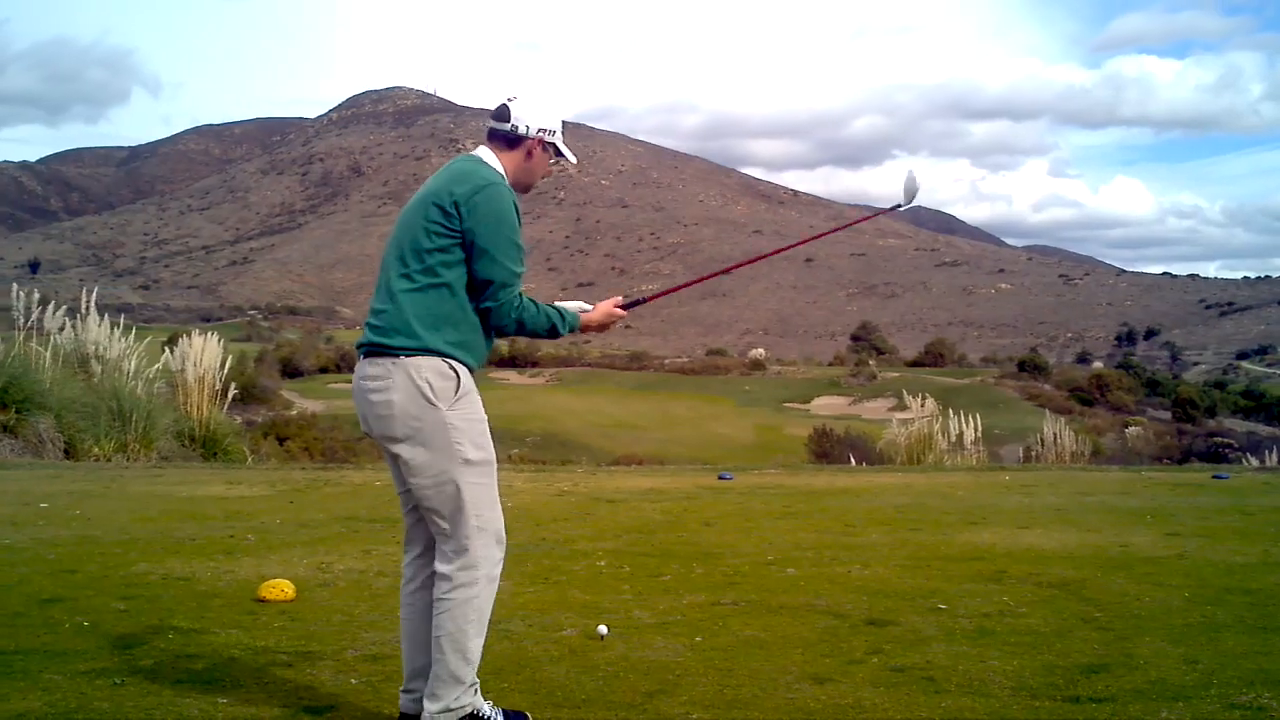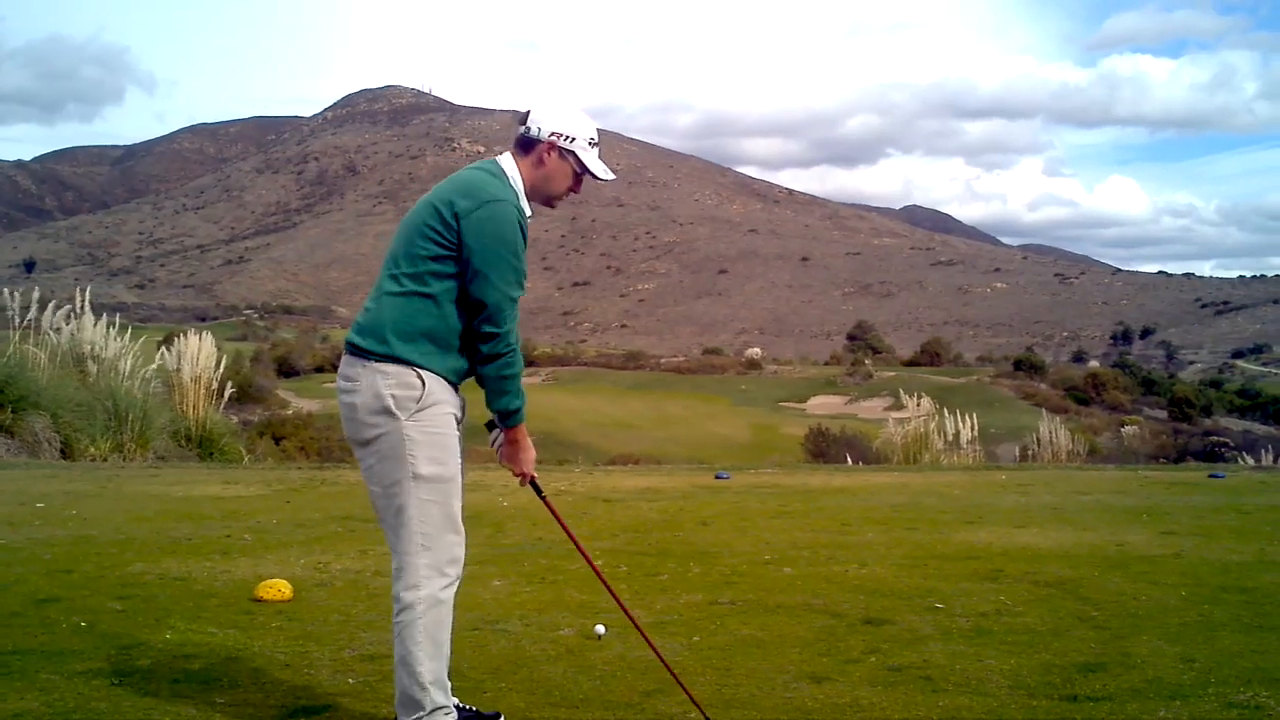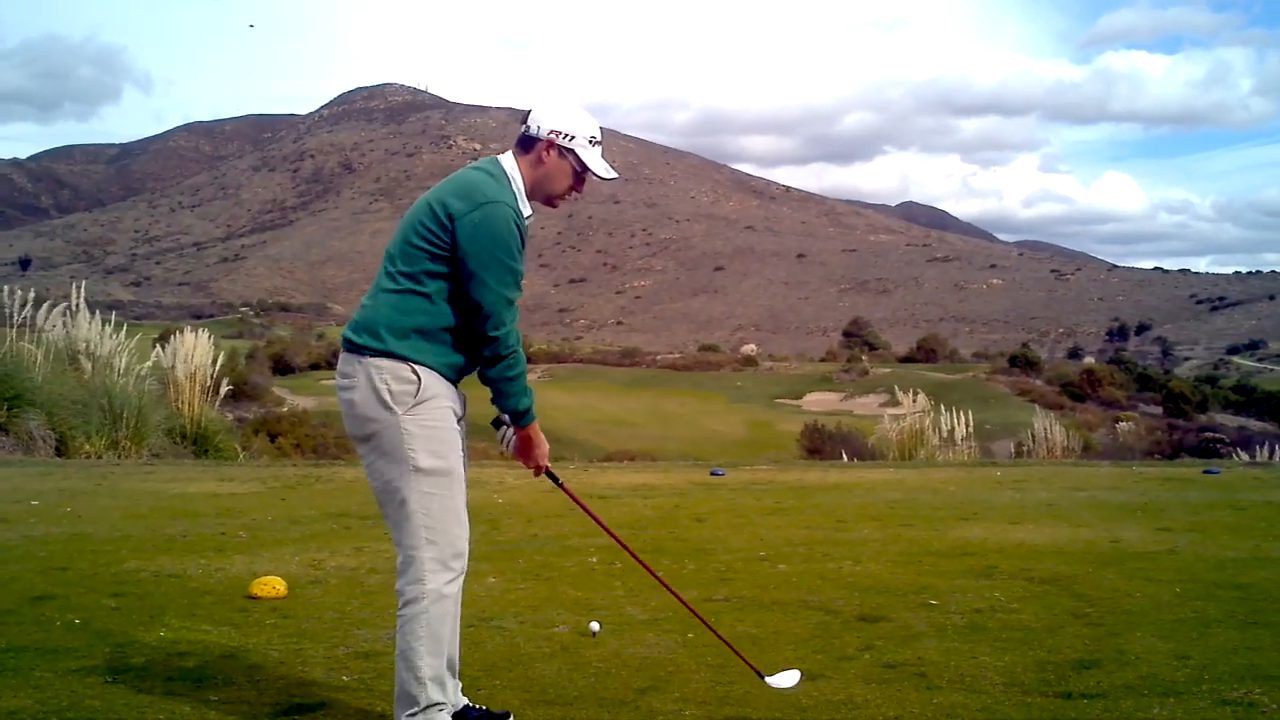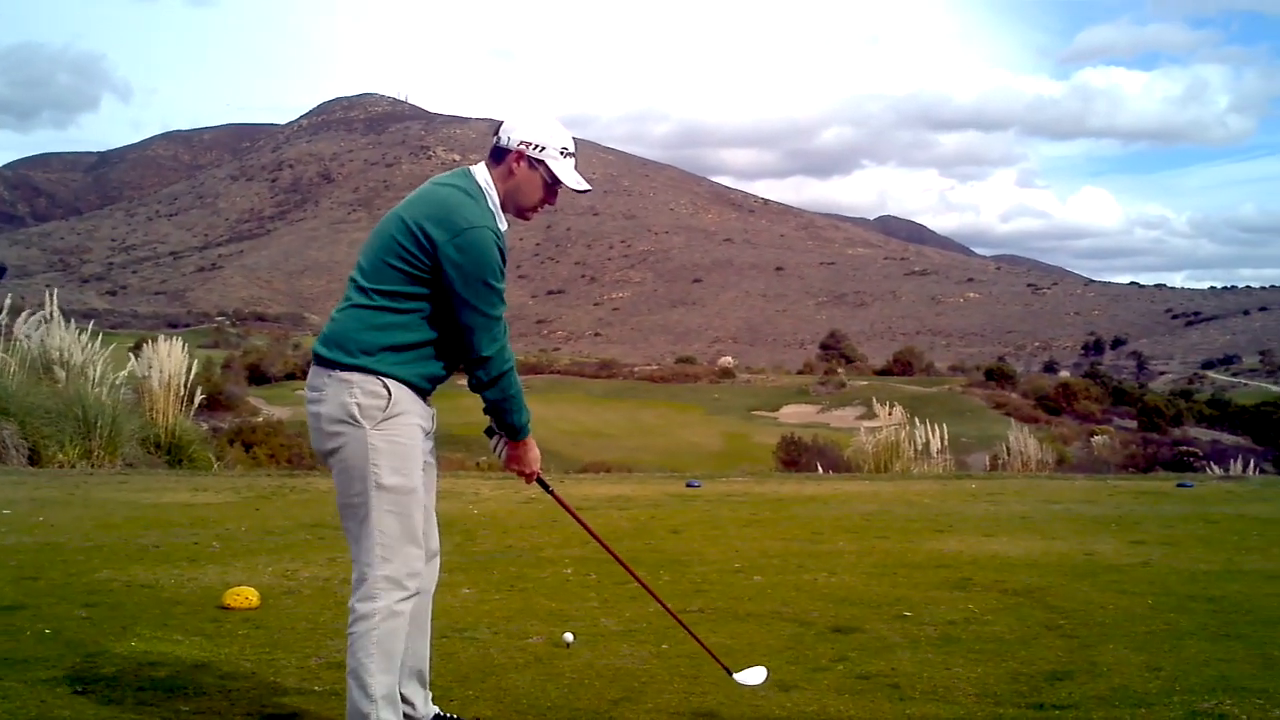
dt=0.4s
person 1, frame 1
left shoulder: (451, 181)
right shoulder: (487, 191)
right elbow: (502, 310)
left wrist: (557, 309)
right wrist: (579, 320)
left hip: (387, 378)
right hip: (426, 380)
left knee: (430, 548)
right knee: (474, 548)
person 1, frame 2
left shoulder: (478, 187)
right shoulder: (494, 204)
right elbow: (493, 330)
left wrist: (505, 414)
right wrist: (516, 424)
left hip: (404, 382)
right hip: (403, 386)
left knee: (431, 553)
right knee: (429, 561)
person 1, frame 3
left shoulder: (484, 189)
right shoulder: (490, 204)
left elbow: (477, 318)
right elbow: (494, 328)
left wrist: (507, 412)
right wrist: (526, 422)
left hip: (414, 378)
right hip: (398, 379)
left knee: (443, 550)
right knee: (434, 556)
person 1, frame 4
left shoulder: (461, 199)
right shoulder: (467, 225)
left elbow: (477, 336)
right elbow: (486, 346)
left wrist: (500, 417)
right wrist: (520, 434)
left hip: (389, 393)
right hip: (366, 394)
left knee: (417, 562)
right knee: (391, 573)
